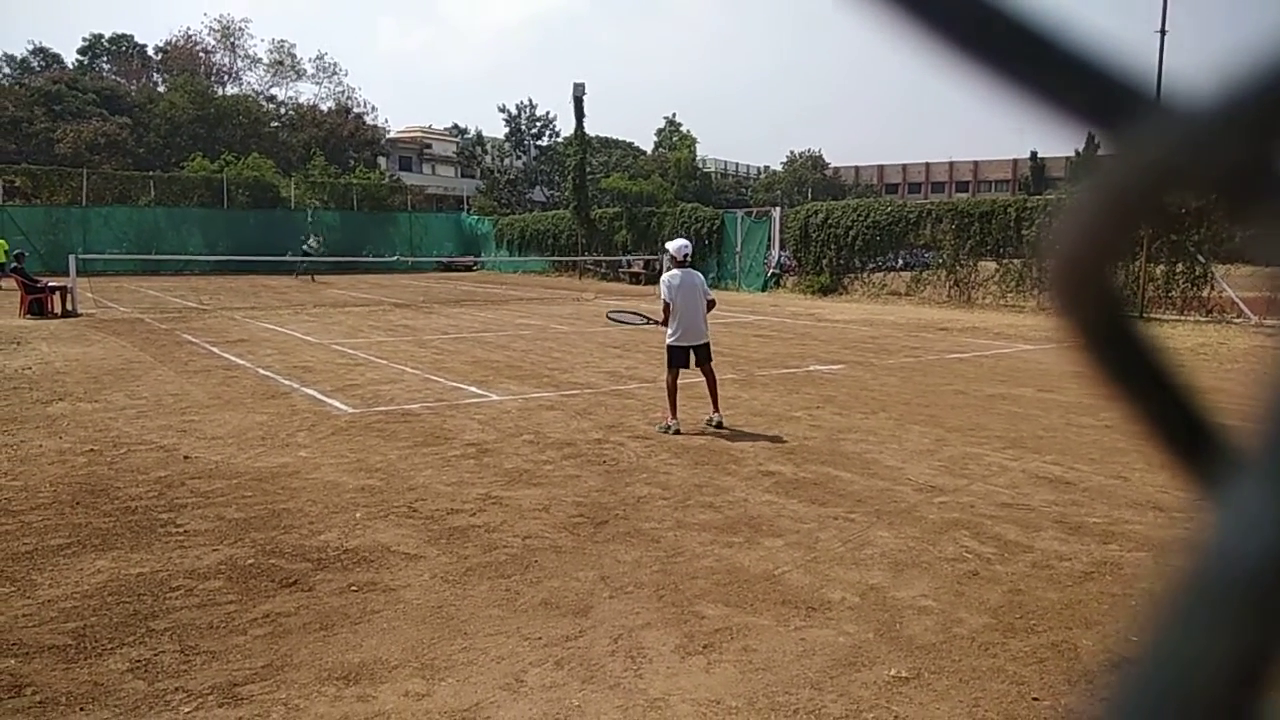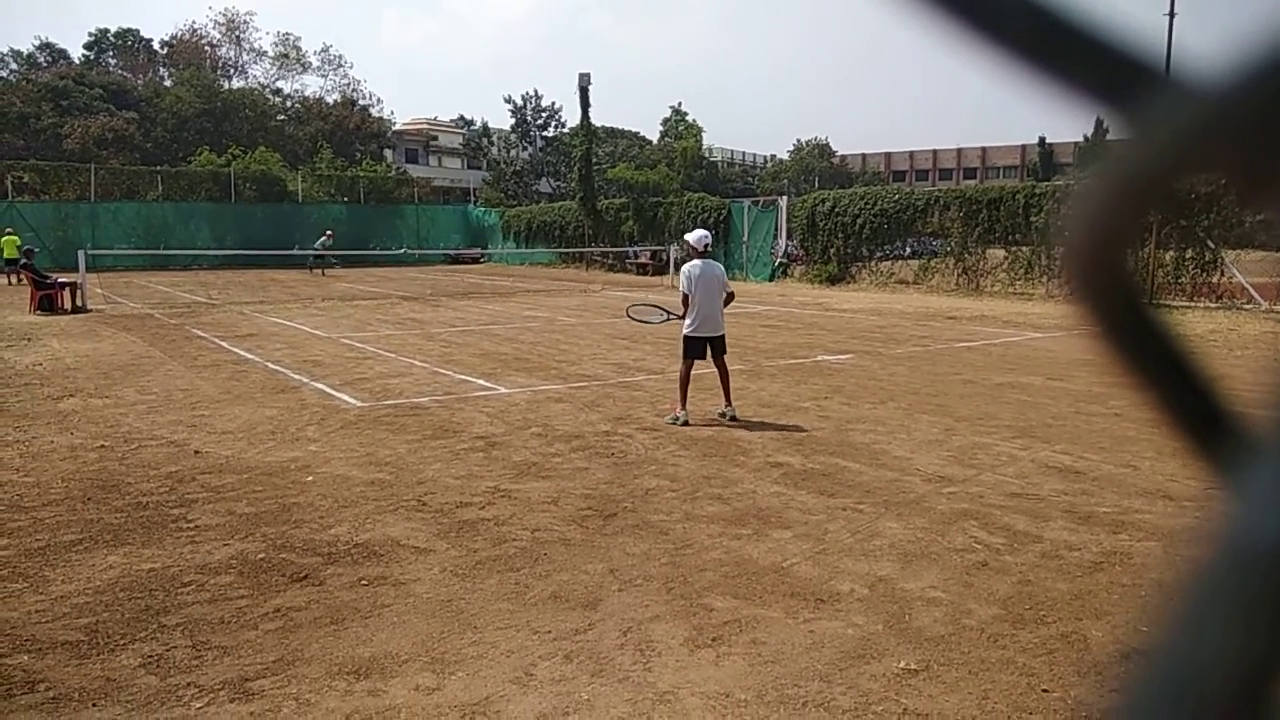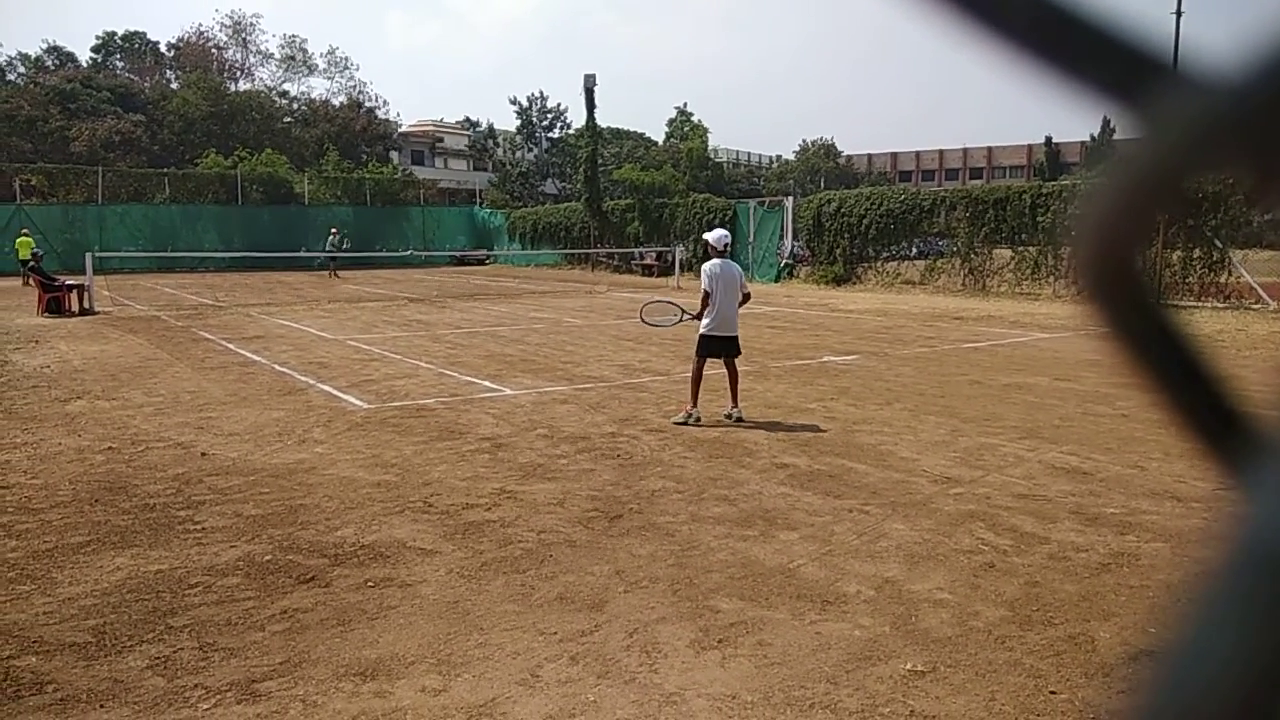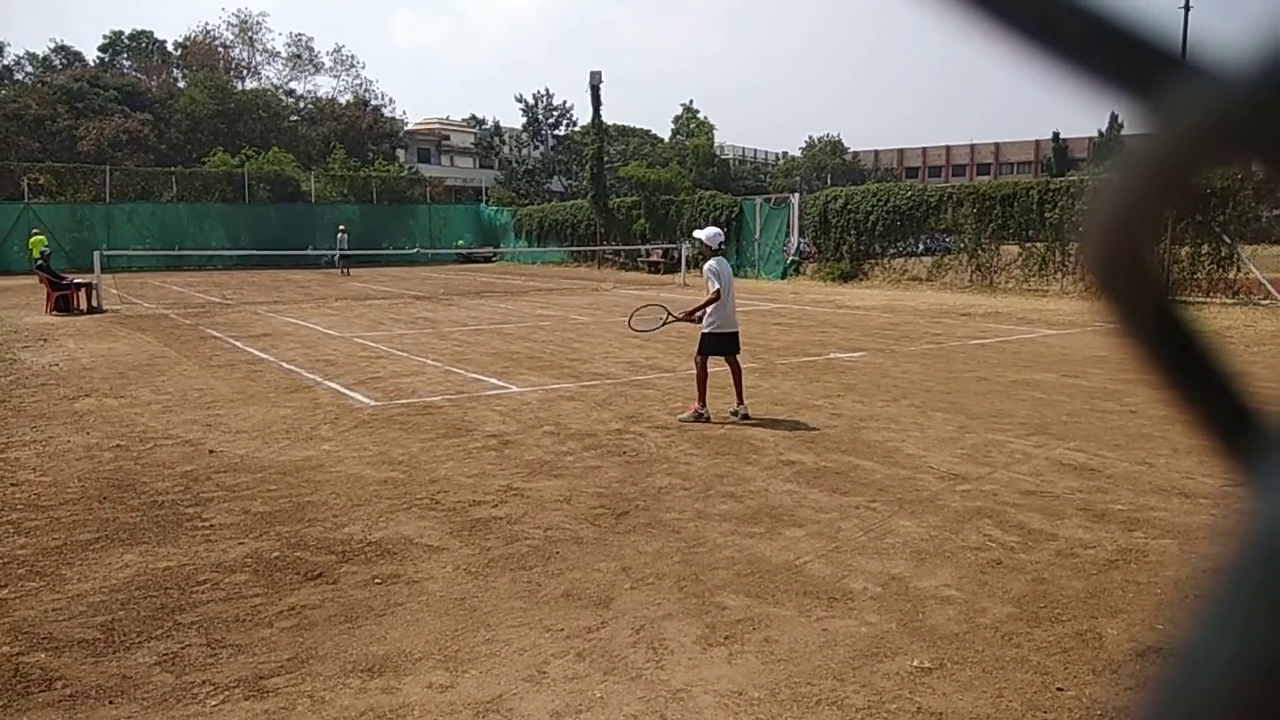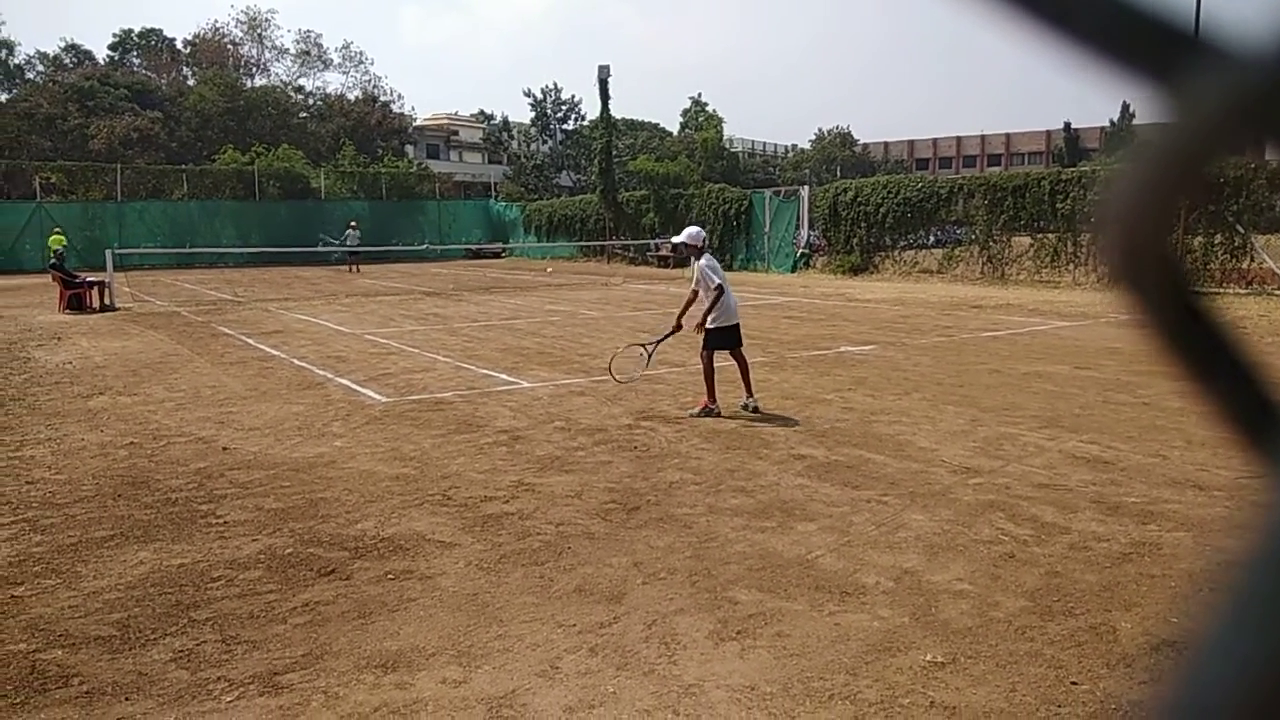
dt=0.4s
person 1, frame 1
left shoulder: (667, 278)
right shoulder: (698, 276)
left elbow: (666, 306)
right elbow: (711, 302)
left wrist: (665, 320)
left hip: (678, 334)
right hip: (700, 332)
left knee: (672, 374)
right knee: (707, 369)
left ankle: (673, 420)
right ankle: (716, 413)
person 1, frame 2
left shoulder: (688, 268)
right shoulder: (719, 268)
left elbow: (685, 298)
right elbow: (730, 295)
left wrist: (686, 312)
left hip: (695, 325)
right hip: (716, 324)
left knee: (686, 365)
right knee: (720, 362)
left ankle: (682, 411)
right ankle: (728, 407)
person 1, frame 3
left shoulder: (708, 267)
right shoulder: (736, 268)
left elbow: (706, 295)
right elbow: (746, 296)
left wrist: (701, 311)
left hip: (711, 324)
right hip: (731, 325)
left knee: (699, 362)
right knee: (730, 363)
left ankle: (692, 408)
right ankle: (735, 408)
person 1, frame 4
left shoulder: (710, 267)
right shoulder: (724, 263)
left elbow: (716, 295)
left wrist: (693, 311)
right wrist: (702, 313)
left hip: (714, 323)
right hip: (730, 322)
left knee: (700, 360)
right knee: (732, 360)
left ankle: (701, 408)
right ankle: (740, 405)
person 1, frame 5
left shoulder: (703, 264)
right shoulder: (701, 263)
left elbow: (719, 290)
right elbow: (694, 293)
left wrist: (704, 316)
right wrist: (679, 318)
left hip: (719, 317)
right hip: (730, 315)
left knee: (706, 356)
right knee: (737, 353)
left ankle: (711, 404)
right ankle: (750, 398)
